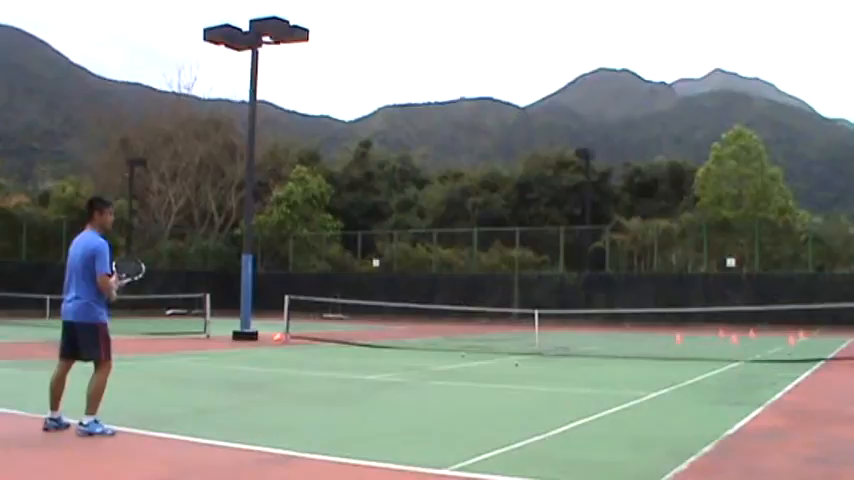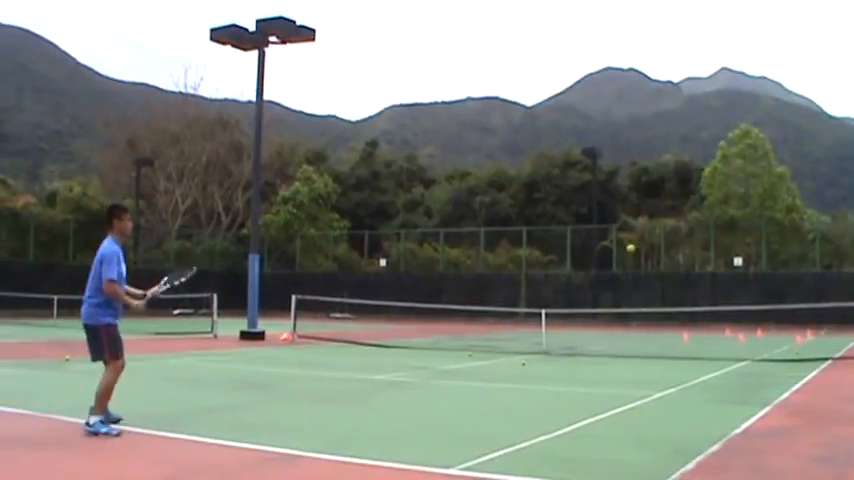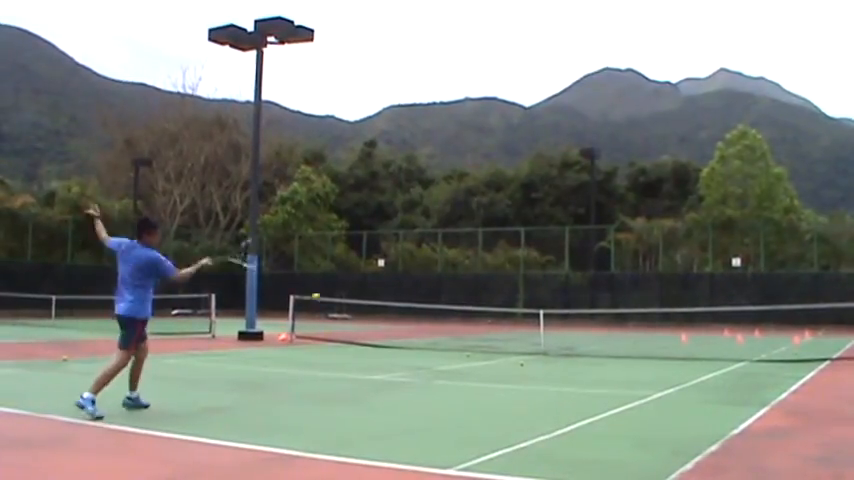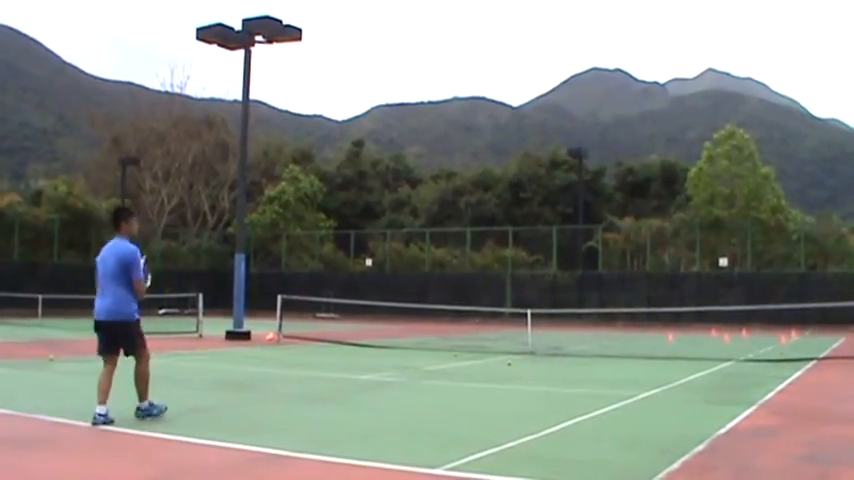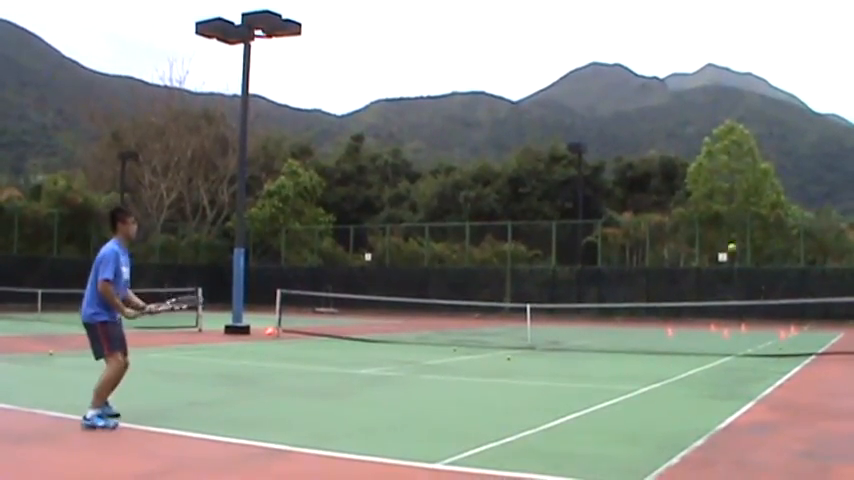
dt=1s
person 1, frame 1
left shoulder: (77, 241)
right shoulder: (99, 244)
right elbow: (102, 282)
left wrist: (111, 282)
right wrist: (112, 294)
left hip: (70, 311)
right hip: (91, 314)
left knee: (64, 364)
right knee: (103, 365)
left ankle: (53, 417)
right ankle: (88, 421)
person 1, frame 2
left shoulder: (117, 250)
right shoulder: (109, 251)
left elbow: (119, 285)
right elbow: (108, 288)
left wrist: (142, 293)
right wrist: (132, 304)
left hip: (108, 318)
right hip: (98, 317)
left knee: (118, 364)
right knee: (113, 365)
left ankle: (100, 409)
right ankle: (95, 420)
person 1, frame 3
left shoulder: (124, 246)
right shoulder: (153, 257)
left elbow: (104, 238)
right elbow: (178, 277)
left wrist: (96, 218)
right wrist: (200, 264)
left hip: (124, 309)
right hip: (135, 314)
left knee: (142, 351)
right knee: (122, 359)
left ankle: (132, 396)
right ankle: (88, 397)
person 1, frame 4
left shoulder: (104, 251)
right shoulder: (131, 251)
right elbow: (139, 287)
right wrist: (142, 292)
left hip: (101, 314)
right hip: (124, 315)
left knee: (109, 363)
right knee: (142, 358)
left ankle: (101, 411)
right ankle: (144, 405)
person 1, frame 5
left shoulder: (125, 255)
right shoulder: (110, 253)
right elbow: (103, 288)
left wrist: (142, 306)
right wrist: (124, 310)
left hip: (112, 318)
right hip: (98, 316)
left knee: (123, 364)
right knee: (114, 364)
left ankle: (101, 404)
right ankle: (93, 415)
